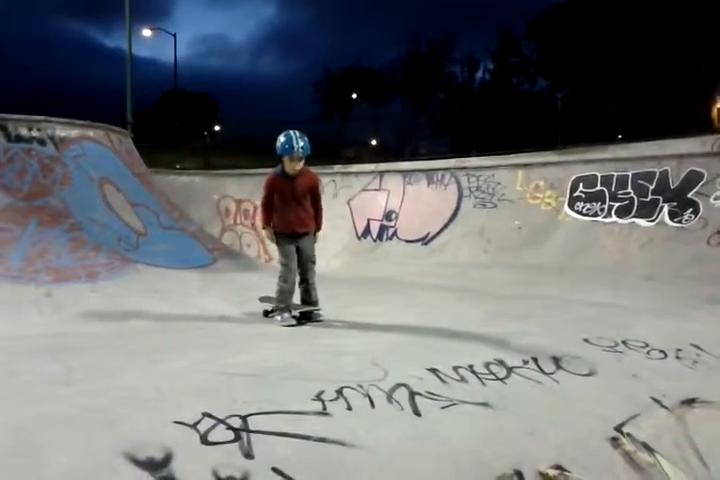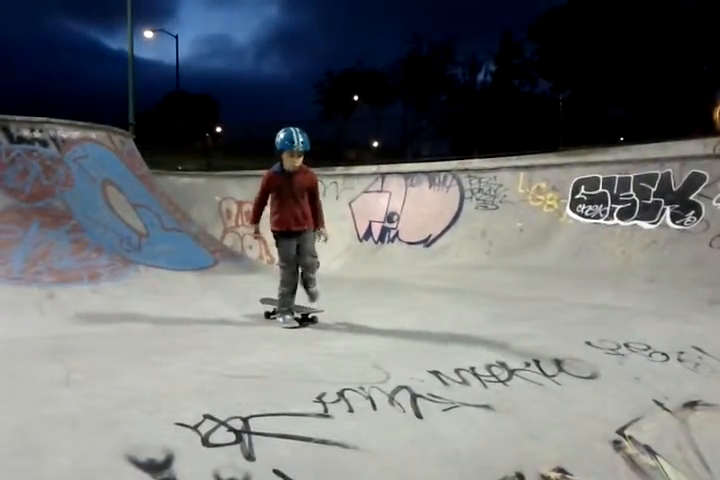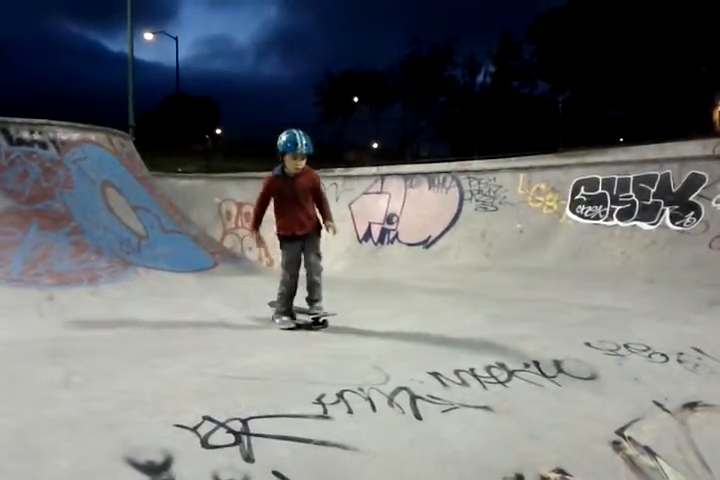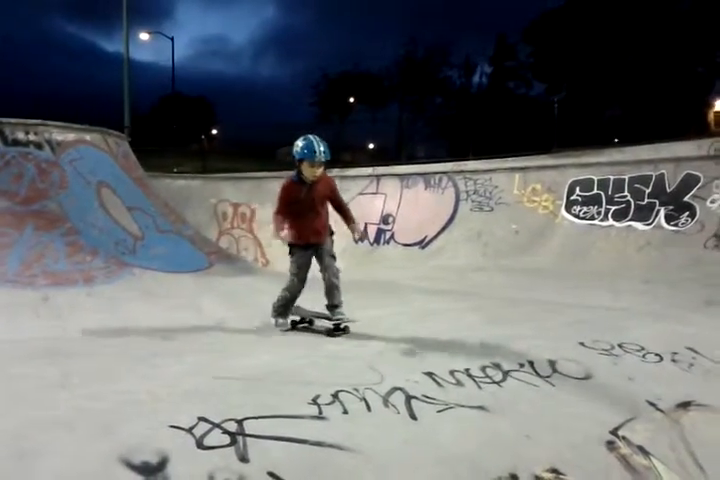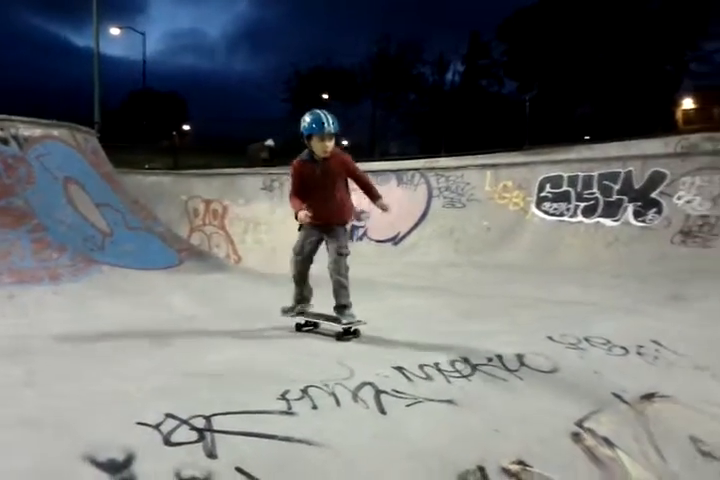
dt=0.3s
person 1, frame 1
left shoulder: (311, 178)
right shoulder: (273, 179)
left elbow: (317, 204)
right elbow: (266, 204)
left wrist: (317, 228)
right wrist: (267, 226)
left hip: (306, 232)
right hip: (284, 233)
left knee: (308, 270)
right knee: (288, 270)
left ankle: (309, 307)
right ankle: (282, 310)
person 1, frame 2
left shoulder: (309, 176)
right shoulder: (271, 176)
left elbow: (314, 201)
right elbow: (260, 200)
left wrist: (320, 225)
right wrist: (255, 222)
left hip: (306, 228)
right hip: (282, 230)
left knee: (309, 262)
right knee: (288, 270)
left ankle: (309, 284)
right ankle: (285, 311)
person 1, frame 3
left shoulder: (311, 177)
right shoulder: (273, 180)
left elbow: (320, 199)
right elbow: (261, 204)
left wrist: (328, 219)
right wrist: (255, 228)
left hip: (311, 230)
right hip: (288, 233)
left knee: (314, 265)
right knee: (289, 272)
left ankle: (315, 302)
right ankle: (282, 312)
person 1, frame 4
left shoulder: (327, 183)
right shoulder: (289, 186)
left elbow: (339, 204)
right elbow: (279, 213)
left wrist: (351, 222)
right wrist: (280, 230)
left hip: (323, 237)
right hip: (299, 241)
left knee: (330, 271)
right knee: (297, 280)
left ankle: (335, 308)
right ankle: (279, 312)
person 1, frame 5
left shoulder: (342, 160)
right shoulder: (300, 165)
left elbow: (360, 179)
right elbow: (294, 194)
left wrist: (377, 199)
right wrist: (299, 210)
left hip: (338, 223)
right hip: (312, 223)
left knee: (338, 266)
right knee: (300, 262)
left ankle: (343, 308)
right ankle: (301, 301)
